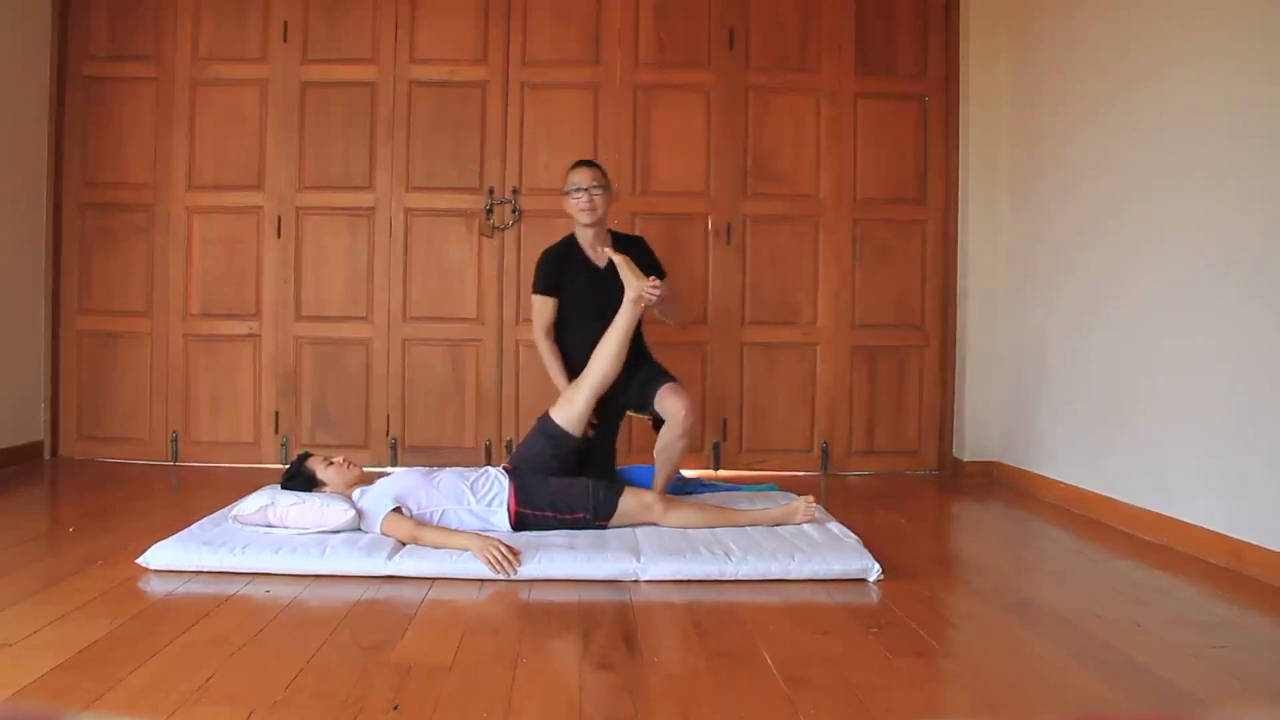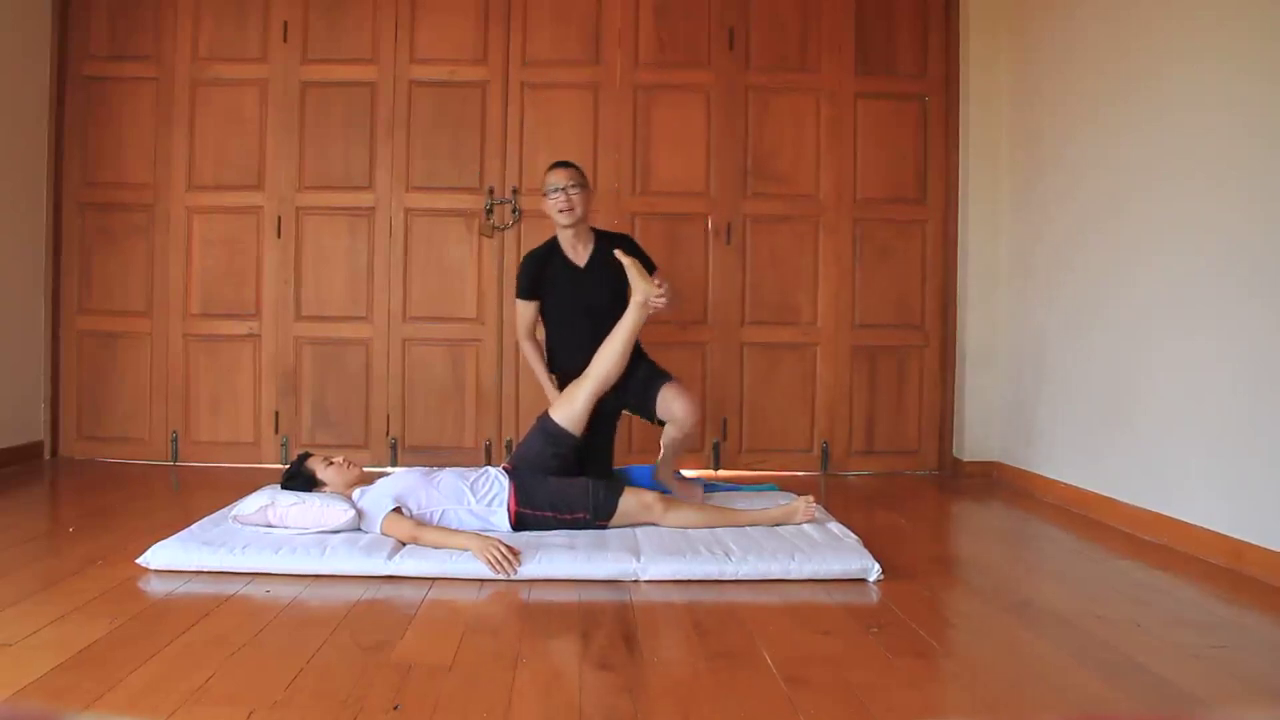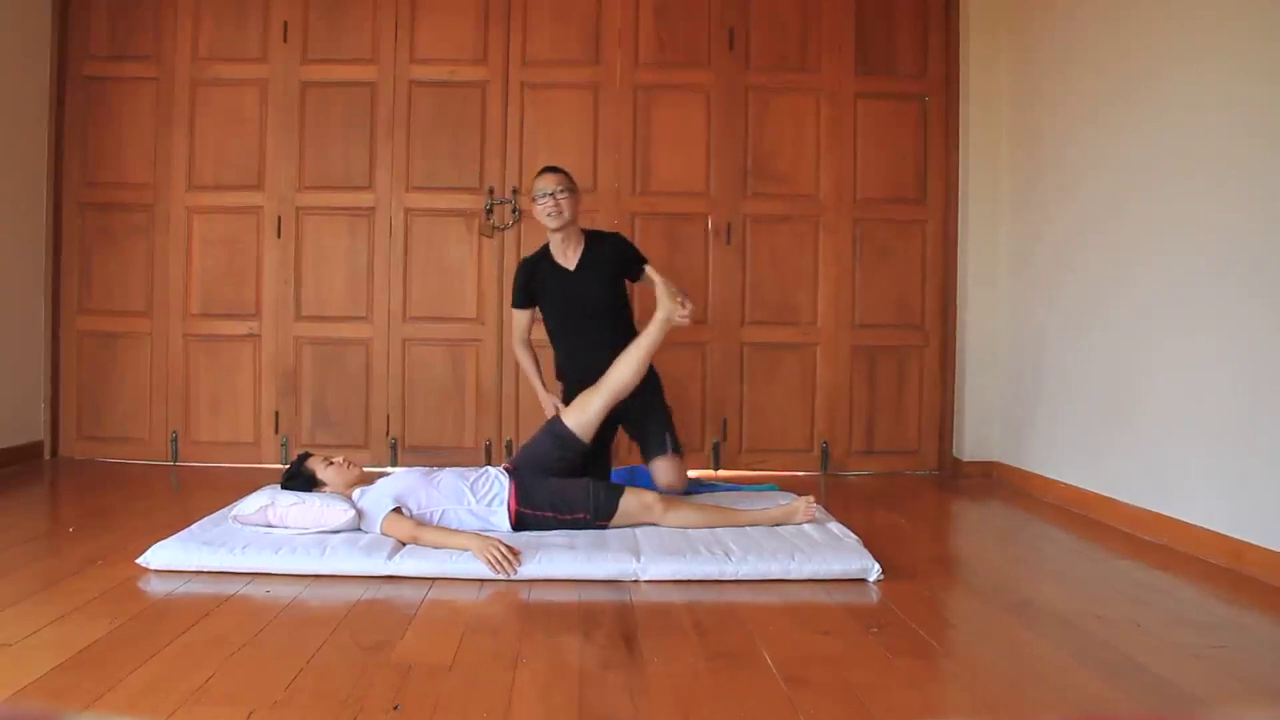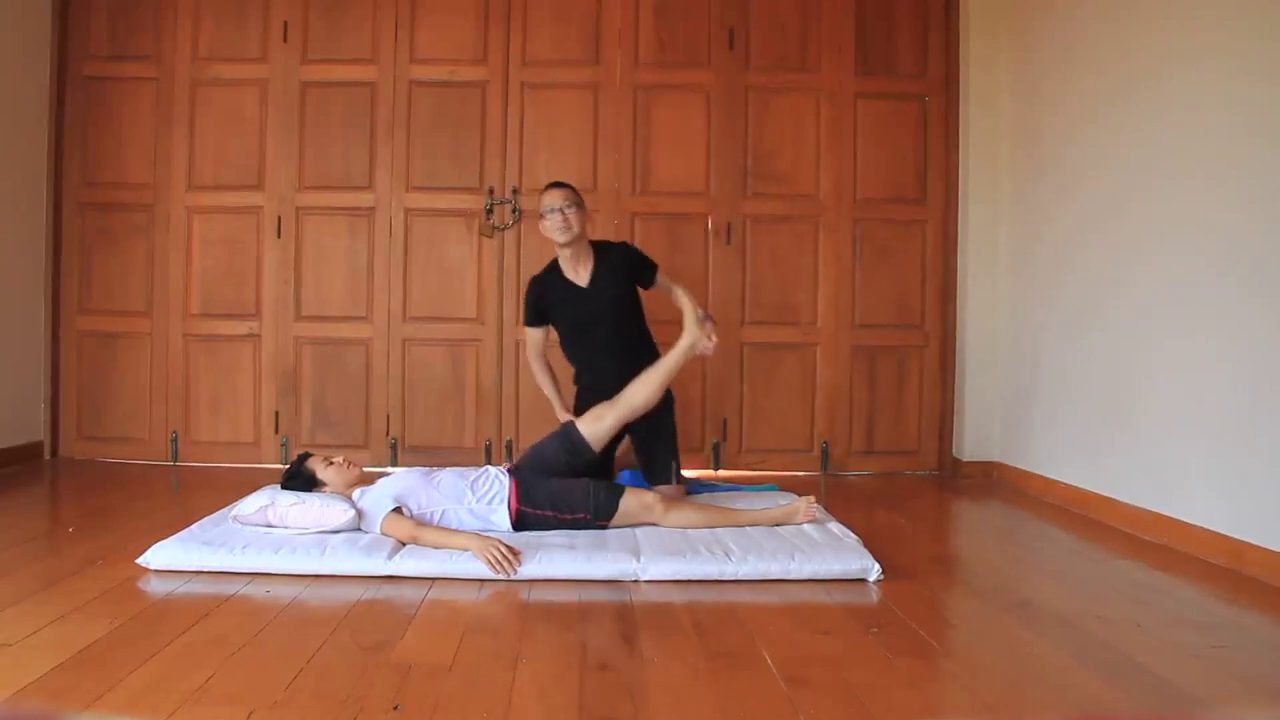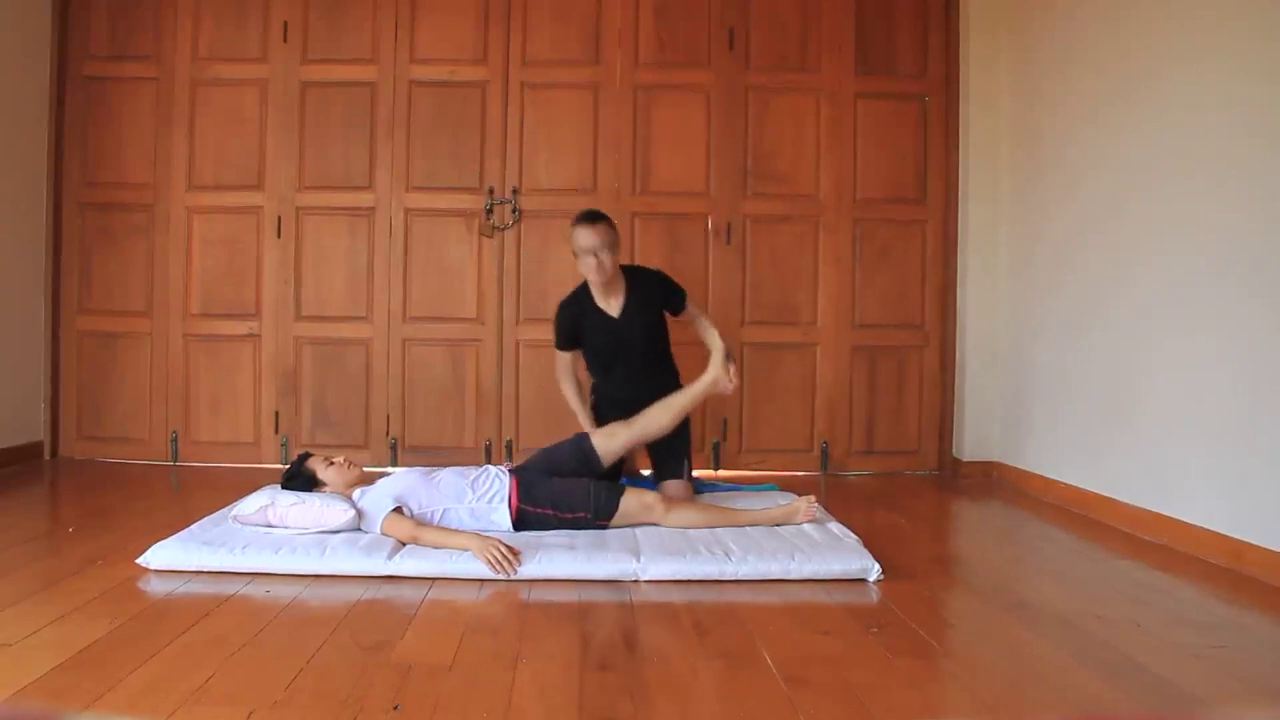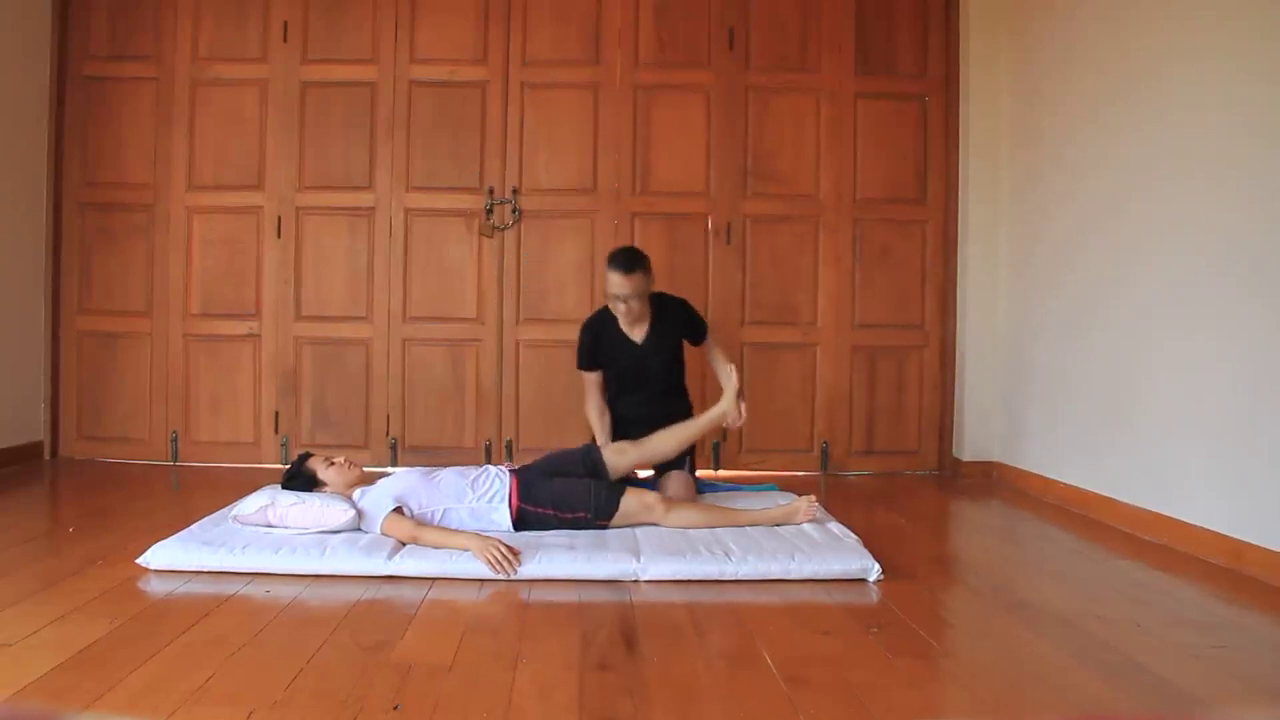
dt=0.2s
person 1, frame 1
left shoulder: (385, 482)
right shoulder: (369, 506)
right elbow: (415, 532)
right wrist: (474, 540)
left hip: (513, 478)
right hip: (518, 508)
left knee: (582, 393)
right knee: (652, 506)
left ankle: (632, 302)
right ankle: (771, 517)
person 1, frame 2
left shoulder: (385, 483)
right shoulder: (369, 506)
right elbow: (415, 532)
right wrist: (474, 540)
left hip: (513, 478)
right hip: (518, 508)
left knee: (582, 391)
right knee: (652, 505)
left ankle: (637, 304)
right ankle: (774, 516)
person 1, frame 3
left shoulder: (383, 483)
right shoulder: (369, 507)
right elbow: (414, 533)
right wrist: (474, 540)
left hip: (512, 479)
right hip: (517, 507)
left knee: (597, 399)
right knee: (653, 506)
left ankle: (661, 319)
right ankle: (771, 517)
person 1, frame 4
left shoulder: (382, 484)
right shoulder: (369, 507)
right elbow: (414, 532)
right wrist: (473, 540)
left hip: (514, 479)
right hip: (517, 509)
left knee: (611, 412)
right knee: (652, 505)
left ankle: (687, 343)
right ankle: (773, 516)
person 1, frame 5
left shoulder: (381, 482)
right shoulder: (369, 507)
right elbow: (413, 531)
right wrist: (473, 541)
left hip: (514, 478)
right hip: (516, 508)
left knee: (621, 432)
right knee: (652, 505)
left ankle: (709, 380)
right ankle: (773, 516)
person 1, frame 6
left shoulder: (381, 483)
right shoulder: (369, 507)
right elbow: (414, 532)
right wrist: (473, 539)
left hip: (515, 479)
right hip: (516, 508)
left knee: (628, 452)
right knee: (652, 505)
left ankle: (720, 410)
right ankle: (774, 517)
person 2, frame 1
left shoulder: (636, 249)
right shoulder: (554, 259)
left elbow: (672, 315)
right elbow: (542, 334)
left wrist: (658, 300)
left hip: (636, 367)
left knee: (682, 410)
left ankle: (655, 497)
person 2, frame 2
left shoulder: (621, 247)
right shoulder: (536, 263)
left elbow: (661, 294)
right elbow: (525, 335)
left wrist: (660, 297)
right wrist: (552, 392)
left hip: (631, 366)
left knee: (686, 411)
left ankle: (665, 471)
person 2, frame 3
left shoulder: (613, 248)
right shoulder: (530, 270)
left elbow: (658, 283)
right elbow: (520, 341)
right wrist: (543, 394)
left hip: (634, 379)
right hip: (581, 391)
left knee: (670, 482)
person 2, frame 4
left shoulder: (621, 257)
right shoulder: (542, 287)
left elbow: (671, 287)
right elbow: (535, 355)
left wrist: (701, 320)
right wrist: (560, 409)
right hip: (593, 397)
left knee: (669, 497)
left ankle: (638, 464)
right ankle: (618, 465)
person 2, frame 5
left shoulder: (652, 283)
right shoulder: (571, 310)
left elbow: (696, 316)
right elbow: (566, 373)
right wrist: (589, 429)
right hip: (610, 407)
left knee: (676, 496)
right ankle: (624, 473)
person 2, frame 6
left shoulder: (676, 312)
right shoulder: (594, 330)
left elbow: (710, 348)
right elbow: (594, 396)
left hip: (672, 418)
right hip: (621, 422)
left knee: (678, 496)
left ankle: (658, 482)
